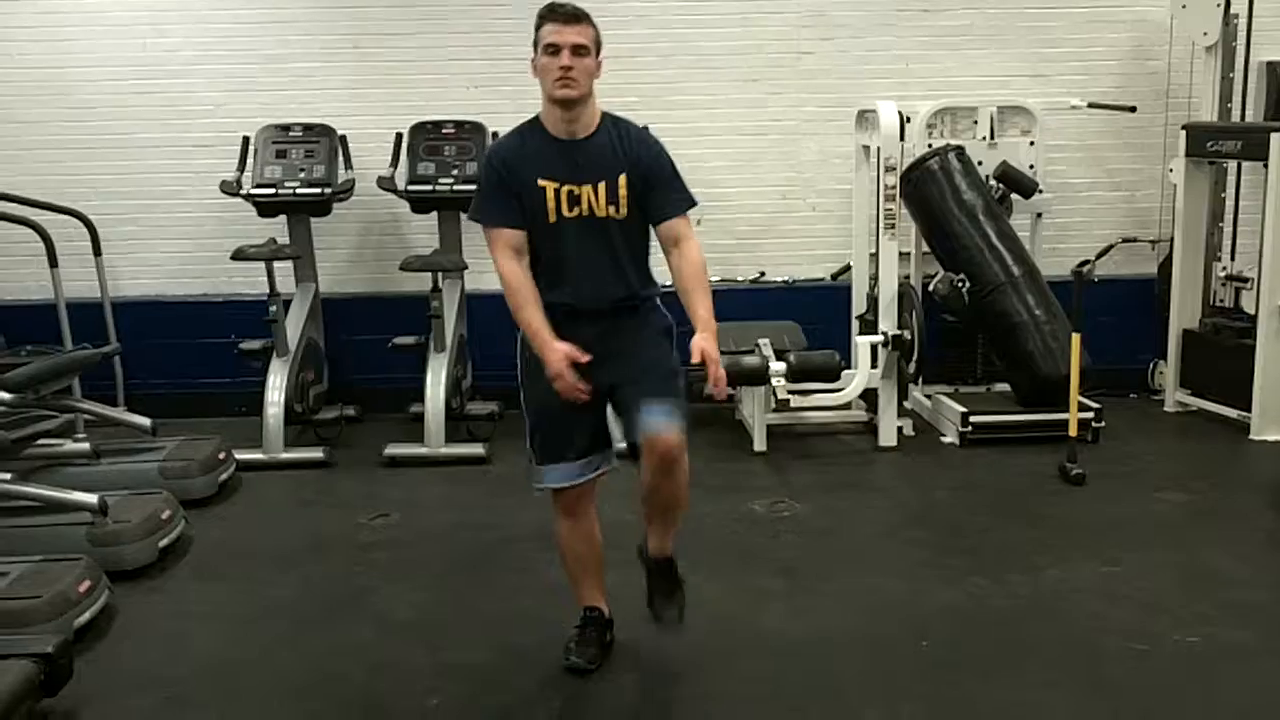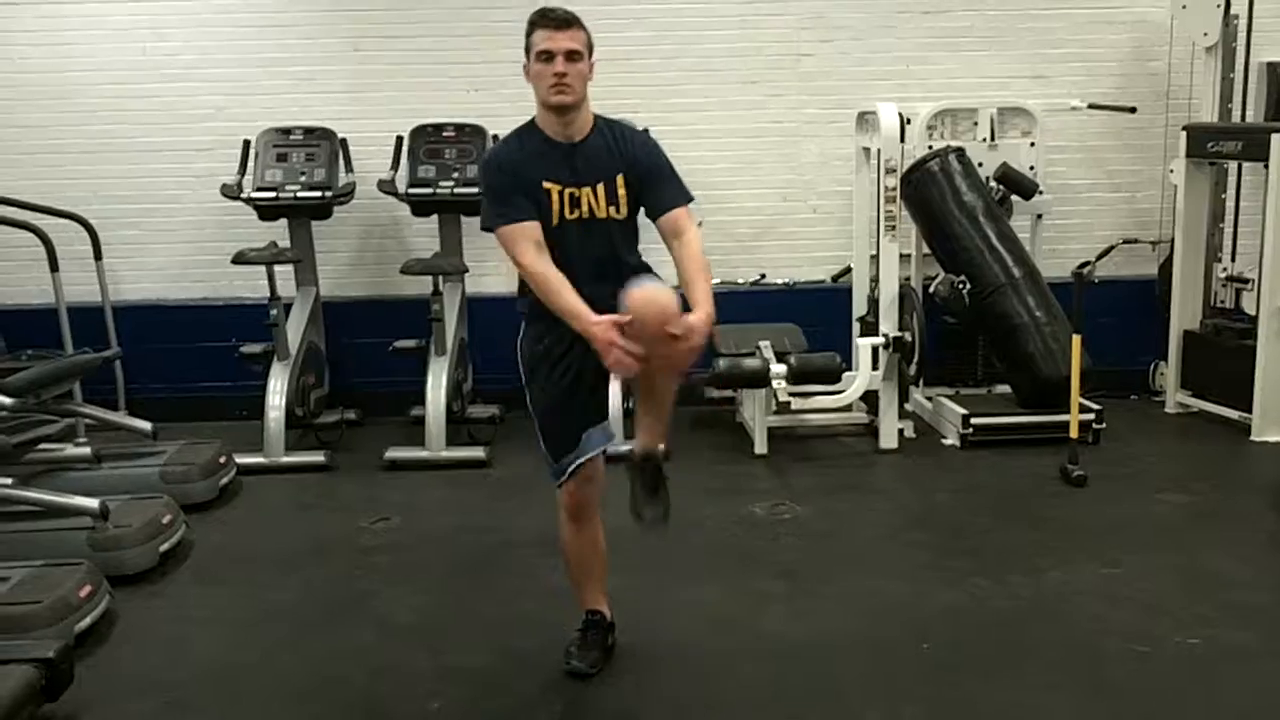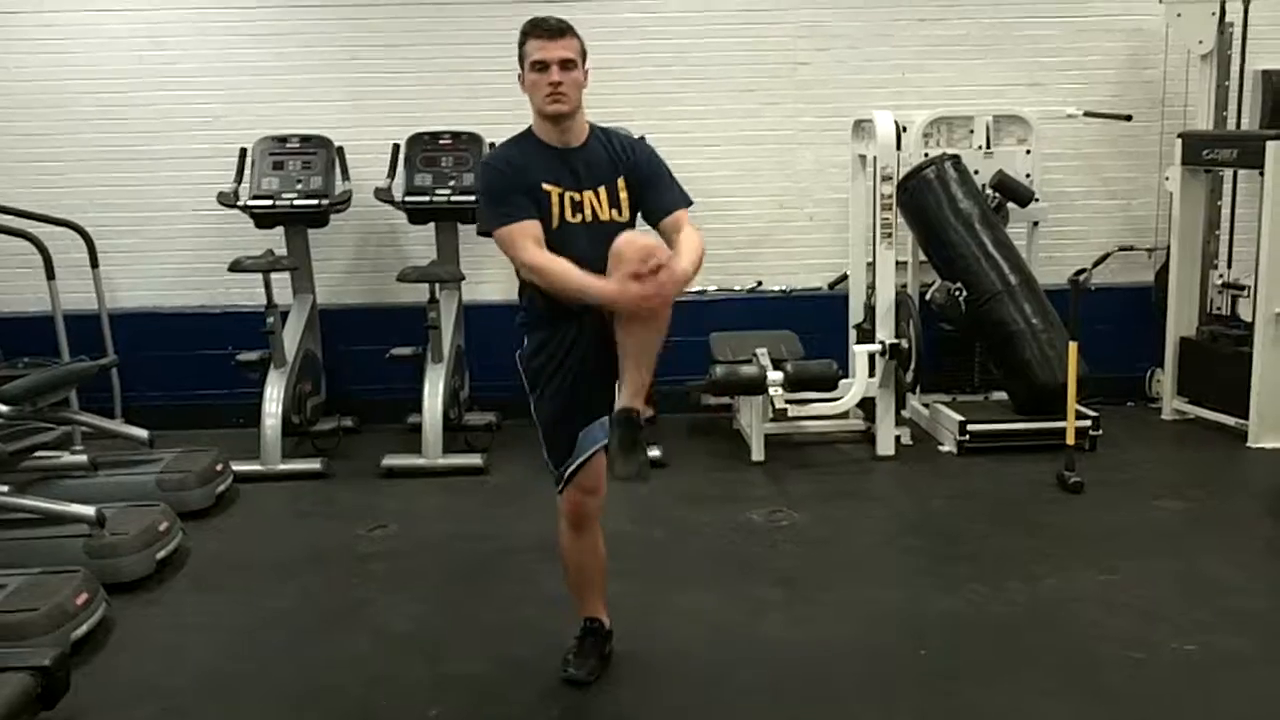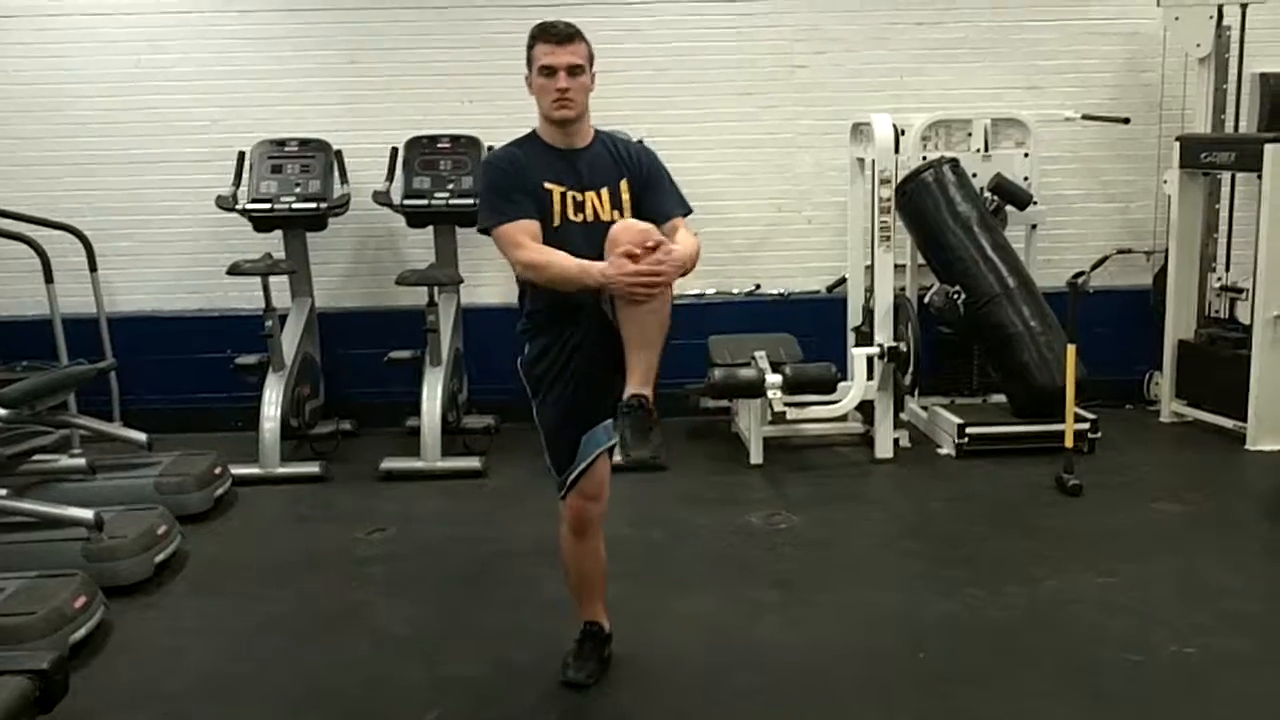
dt=0.2s
person 1, frame 1
left shoulder: (638, 147)
right shoulder: (508, 158)
left elbow: (679, 241)
right elbow: (510, 258)
left wrist: (705, 329)
right wrist: (545, 344)
left hip: (633, 323)
right hip: (556, 339)
left knee: (665, 445)
right knee: (570, 491)
left ankle: (660, 555)
right ankle: (593, 615)
person 1, frame 2
left shoulder: (632, 147)
right shoulder: (507, 161)
left elbow: (681, 230)
right elbow: (531, 259)
left wrist: (702, 306)
right wrist: (590, 327)
left hip: (625, 305)
right hip: (557, 334)
right knee: (578, 489)
left ankle: (647, 457)
right ankle: (596, 620)
person 1, frame 3
left shoulder: (630, 153)
right shoulder: (505, 166)
left elbow: (684, 229)
right elbow: (531, 258)
left wrist: (678, 266)
right wrist: (606, 292)
left hip: (626, 322)
right hip: (557, 336)
left knee: (635, 246)
right knee: (580, 497)
left ankle: (628, 415)
right ankle: (594, 628)
person 1, frame 4
left shoulder: (633, 158)
right shoulder: (508, 167)
left elbow: (683, 236)
right elbow: (527, 256)
left wrist: (673, 257)
right wrist: (604, 274)
left hip: (628, 321)
right hip: (558, 341)
left knee: (635, 236)
right knee: (583, 503)
left ankle: (637, 402)
right ankle: (593, 631)
